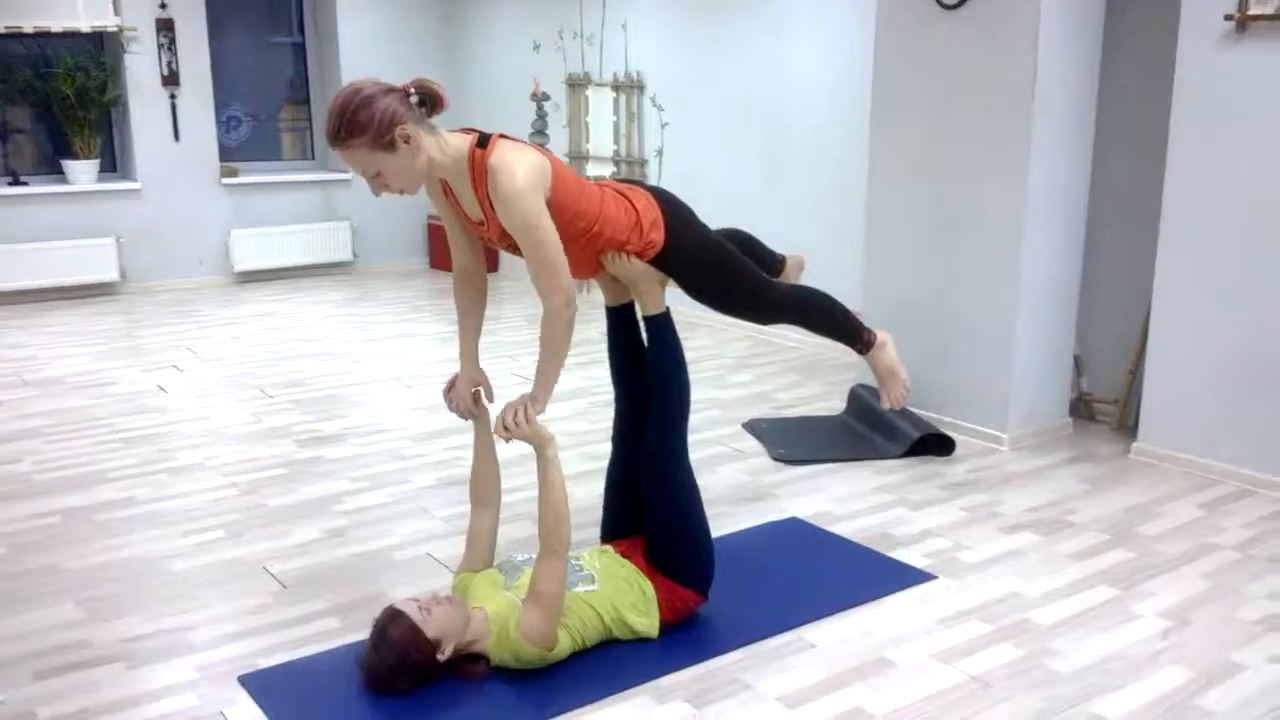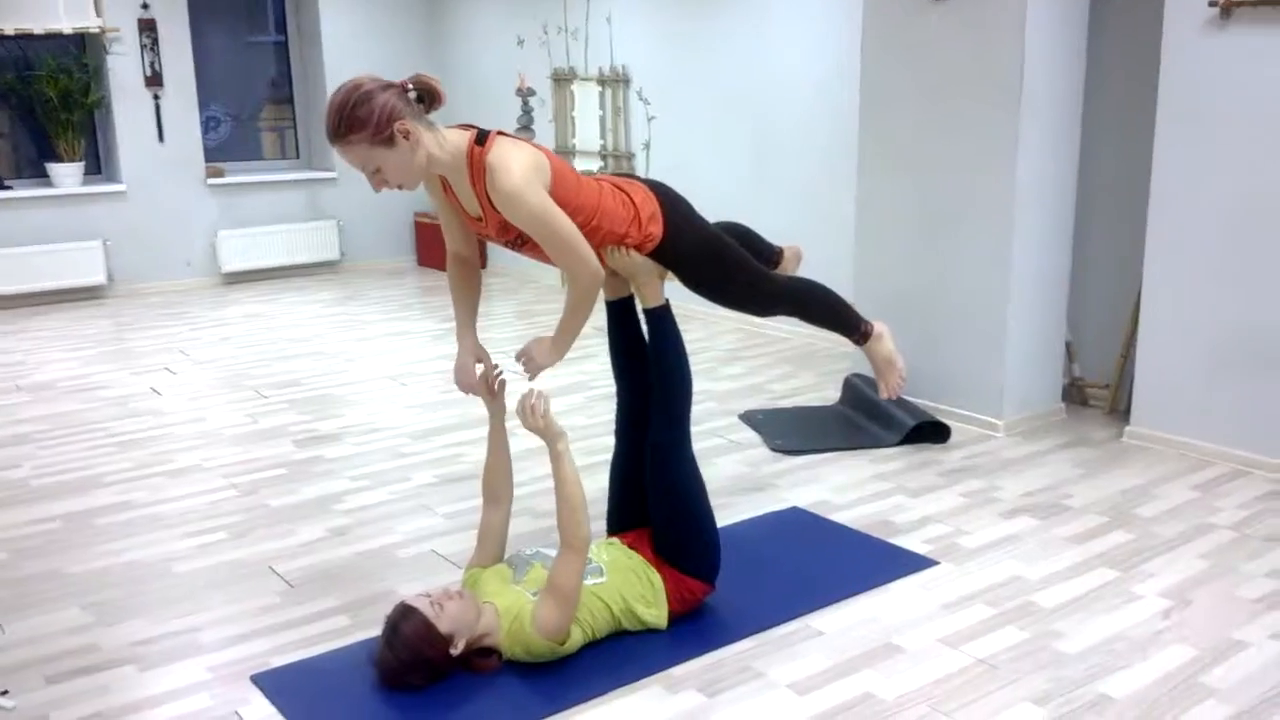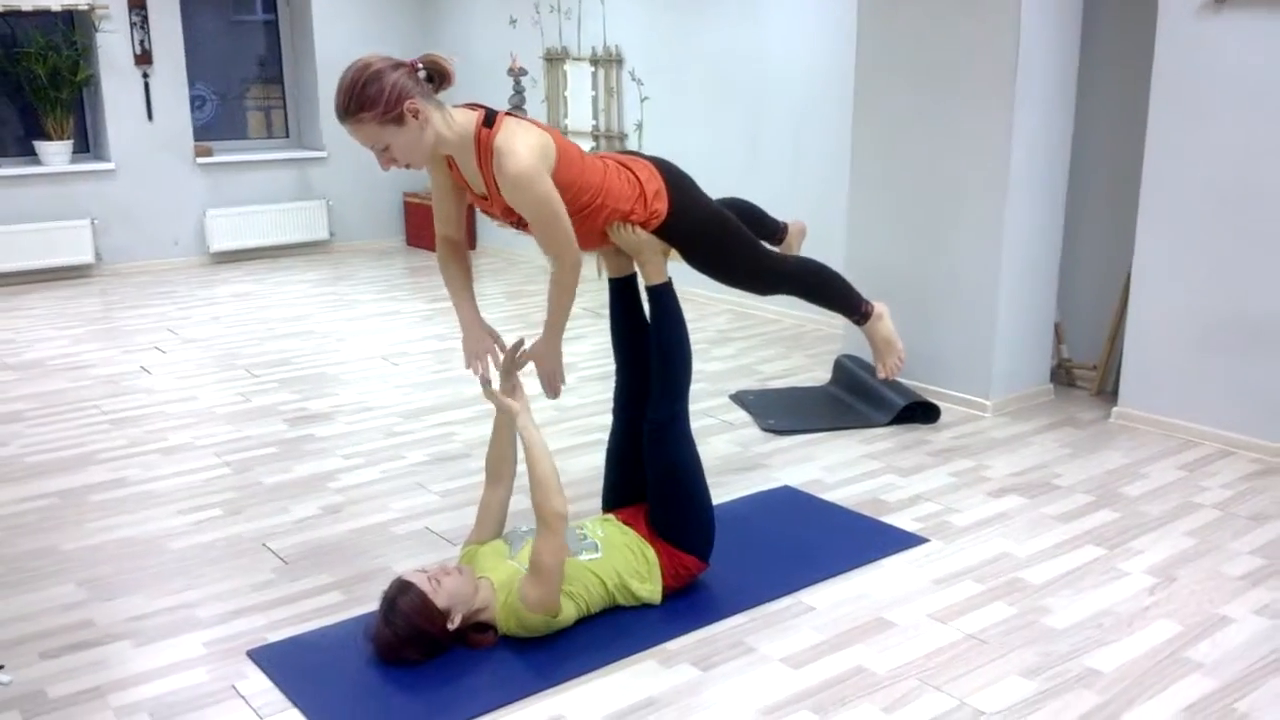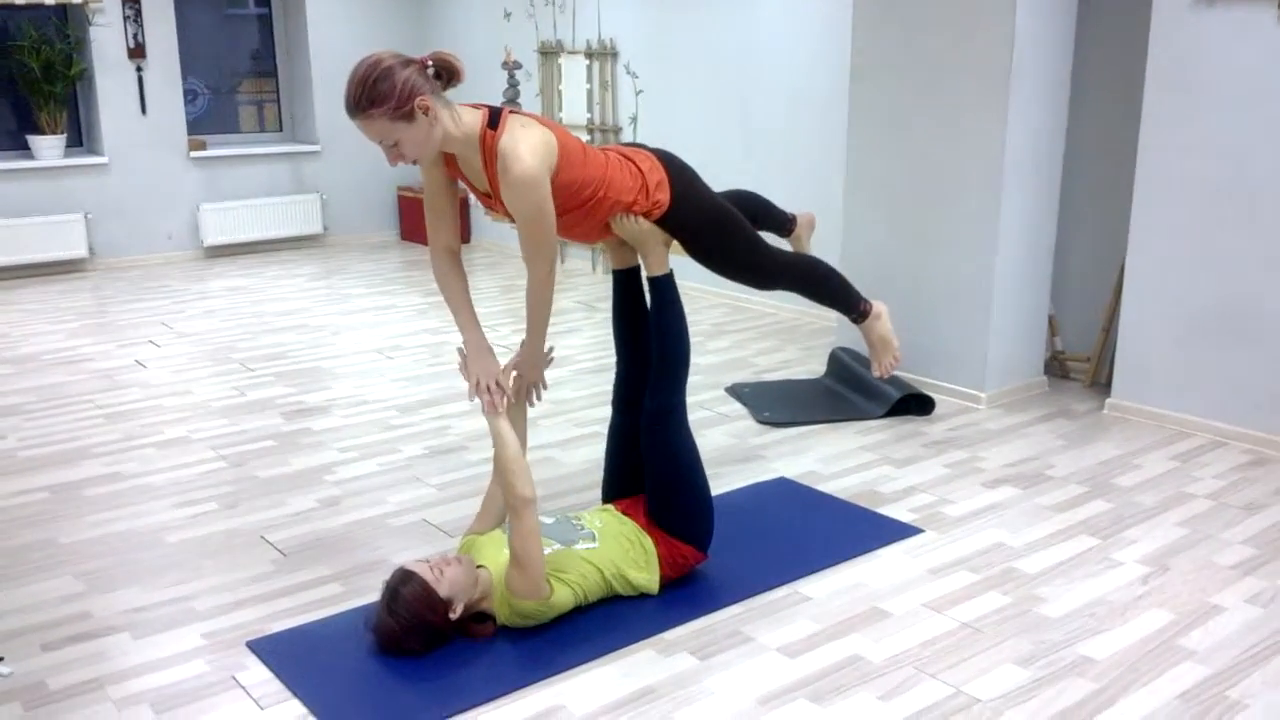
dt=0.3s
person 1, frame 1
left shoulder: (507, 178)
right shoulder: (441, 175)
left elbow: (559, 298)
right elbow: (469, 269)
left wrist: (537, 399)
right wrist: (468, 363)
left hip: (652, 229)
right hip: (614, 214)
left knee: (761, 302)
right knee: (719, 246)
left ankle: (873, 346)
right ankle: (782, 262)
person 1, frame 2
left shoulder: (506, 176)
right shoulder: (438, 166)
left elbow: (587, 273)
right elbow: (462, 258)
left wrist: (555, 348)
right wrist: (466, 340)
left hip: (650, 225)
right hip: (613, 206)
left knee: (760, 294)
right knee: (717, 240)
left ankle: (869, 334)
right ankle: (779, 255)
person 1, frame 3
left shoulder: (513, 159)
right shoulder: (442, 150)
left elbow: (568, 263)
right elbow: (450, 241)
left wrist: (550, 346)
right wrist: (472, 325)
left hip: (654, 201)
right hip: (618, 188)
left knee: (761, 273)
right knee: (721, 215)
left ankle: (869, 315)
right ankle: (783, 230)
person 1, frame 4
left shoulder: (518, 159)
right shoulder: (442, 147)
left elbow: (542, 273)
right elbow: (444, 250)
left wrist: (531, 357)
right wrist: (476, 346)
left hip: (656, 191)
right hip: (621, 179)
left knee: (762, 267)
right knee: (724, 207)
left ankle: (867, 313)
right ankle: (793, 223)
person 2, frame 1
left shoulder: (471, 593)
right shoulder: (519, 641)
left elbow: (484, 508)
right elbow: (555, 548)
left wrist: (480, 424)
right wrist: (545, 450)
left hip: (622, 560)
right hip: (667, 586)
right knee: (662, 448)
right ankle: (649, 299)
person 2, frame 2
left shoulder: (482, 589)
right shoulder: (532, 635)
left elbow: (496, 504)
right elbow: (576, 544)
left wrist: (496, 417)
right wrist: (557, 444)
left hip: (630, 552)
right hip: (675, 576)
right knee: (665, 438)
left ankle: (621, 291)
right ankle: (647, 291)
person 2, frame 3
left shoulder: (478, 563)
right shoulder: (524, 612)
left elbow: (498, 484)
right elbow: (554, 514)
left wrist: (506, 402)
right wrist: (524, 419)
left hip: (625, 527)
right hip: (670, 552)
right knee: (664, 416)
right ankle: (652, 269)
person 2, frame 4
left shoulder: (477, 552)
right shoulder: (519, 601)
left elbow: (506, 485)
right elbow: (521, 500)
left wrist: (514, 400)
right wrist: (495, 414)
left hip: (624, 518)
right hip: (669, 542)
right knee: (660, 408)
right ankle: (654, 259)
